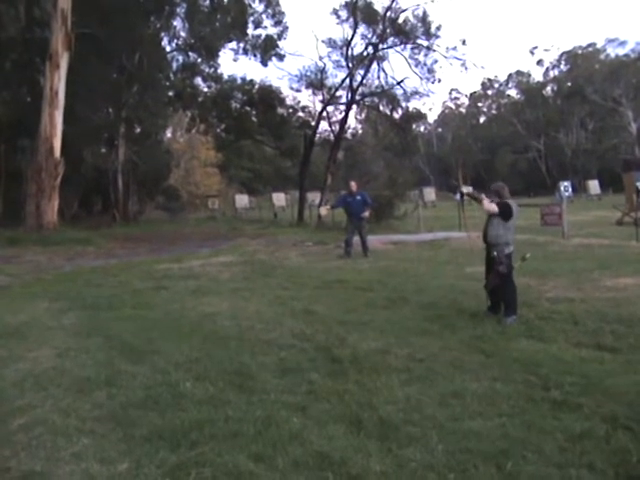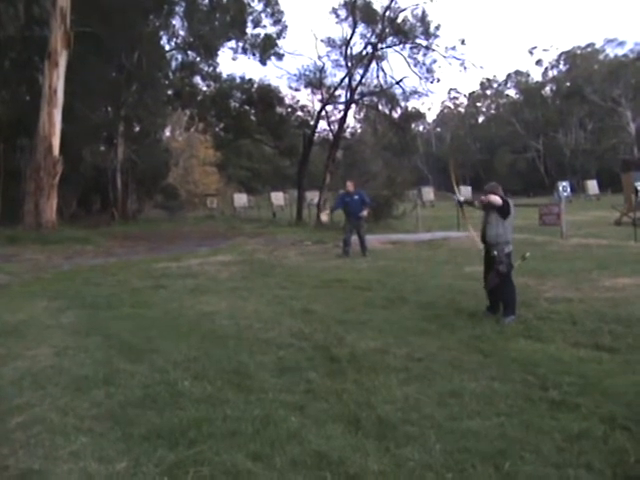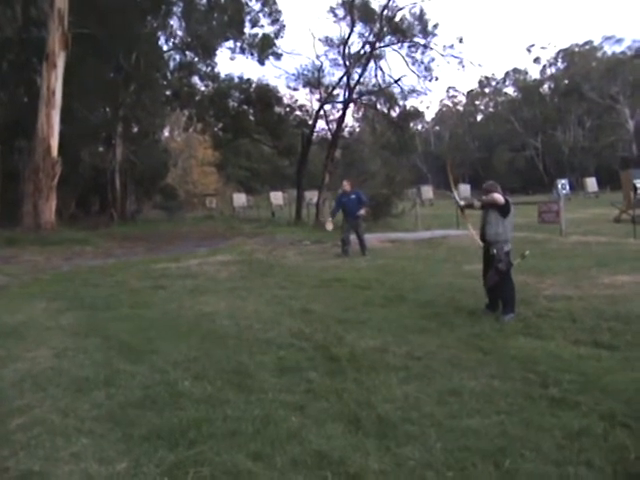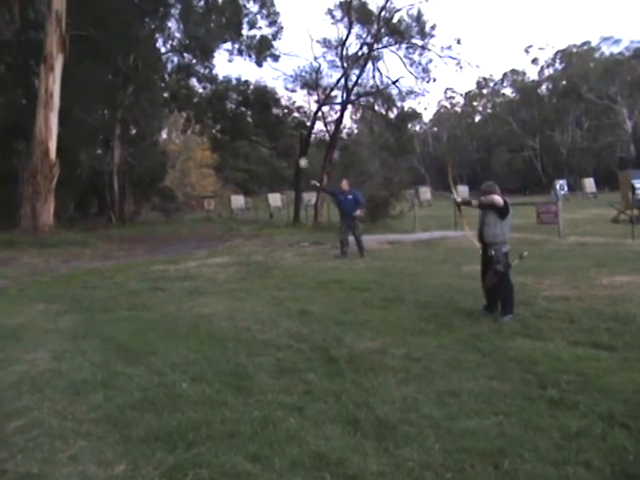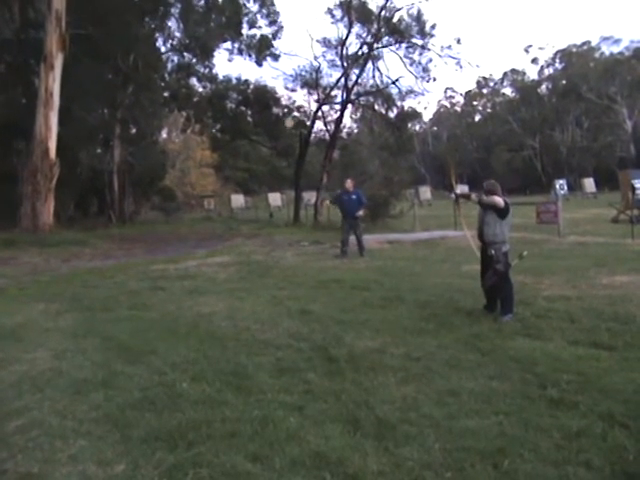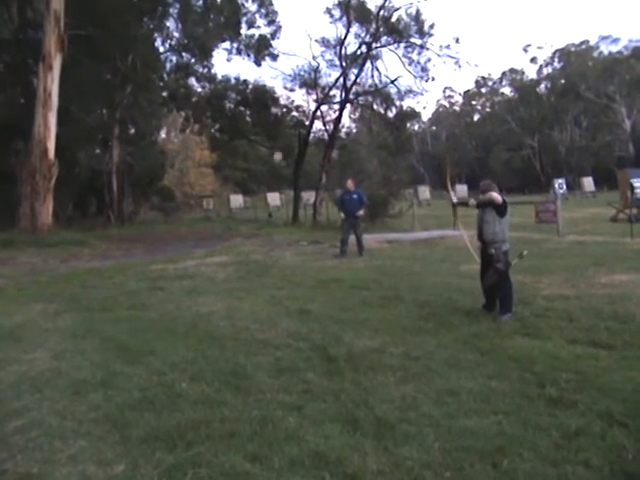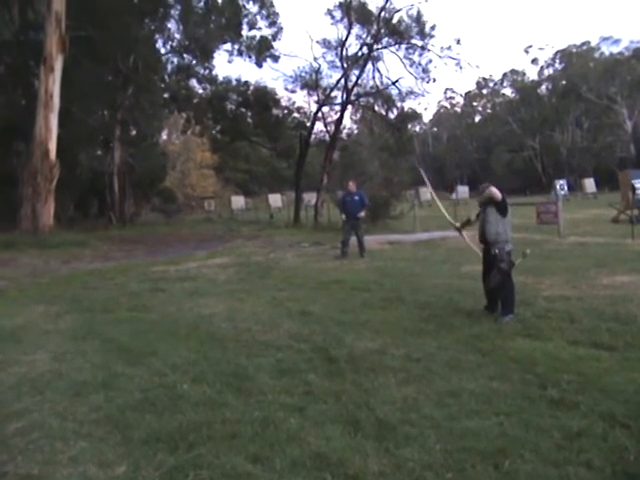
dt=0.4s
person 1, frame 1
left shoulder: (507, 206)
right shoulder: (499, 205)
left elbow: (487, 207)
right elbow: (485, 201)
left wrist: (483, 199)
right wrist: (470, 194)
left hip: (502, 250)
right hip: (493, 249)
left knee: (505, 281)
right knee: (492, 280)
left ankle: (511, 313)
right ankle: (495, 308)
person 1, frame 2
left shoulder: (504, 204)
right shoulder: (491, 205)
left elbow: (492, 199)
right elbow: (479, 204)
left wrist: (484, 199)
right wrist: (465, 201)
left hip: (501, 250)
right hip: (490, 248)
left knee: (504, 281)
right knee: (490, 280)
left ankle: (509, 313)
right ankle: (494, 307)
person 1, frame 3
left shoulder: (503, 203)
right shoulder: (490, 204)
left elbow: (496, 197)
right elbow: (478, 204)
left wrist: (485, 200)
right wrist: (465, 204)
left hip: (500, 248)
right hip: (489, 247)
left knee: (504, 279)
right knee: (489, 278)
left ankle: (508, 311)
right ankle: (493, 305)
person 1, frame 4
left shoulder: (502, 205)
right shoulder: (488, 205)
left elbow: (495, 198)
right elbow: (475, 203)
left wrist: (484, 200)
right wrist: (462, 201)
left hip: (499, 249)
right hip: (487, 248)
left knee: (502, 280)
right knee: (487, 279)
left ankle: (507, 312)
right ankle: (491, 307)
person 1, frame 5
left shoulder: (502, 205)
right shoulder: (487, 202)
left elbow: (496, 200)
right elbow: (474, 197)
left wrist: (484, 200)
right wrist: (461, 194)
left hip: (498, 248)
right hip: (486, 247)
left knee: (502, 280)
right knee: (486, 279)
left ankle: (507, 312)
right ankle: (491, 306)
person 1, frame 6
left shoulder: (500, 203)
right shoulder: (486, 203)
left elbow: (493, 195)
right elbow: (474, 203)
left wrist: (481, 200)
left hip: (498, 247)
right hip: (486, 247)
left knee: (502, 279)
right knee: (486, 278)
left ankle: (506, 311)
right ankle: (490, 305)
person 1, frame 7
left shoulder: (500, 203)
right shoulder: (486, 207)
left elbow: (492, 191)
right elbow: (476, 218)
left wrist: (482, 200)
right wrist: (462, 225)
left hip: (501, 248)
right hip: (488, 248)
left knee: (504, 280)
right knee: (488, 279)
left ankle: (508, 312)
right ankle: (492, 306)
